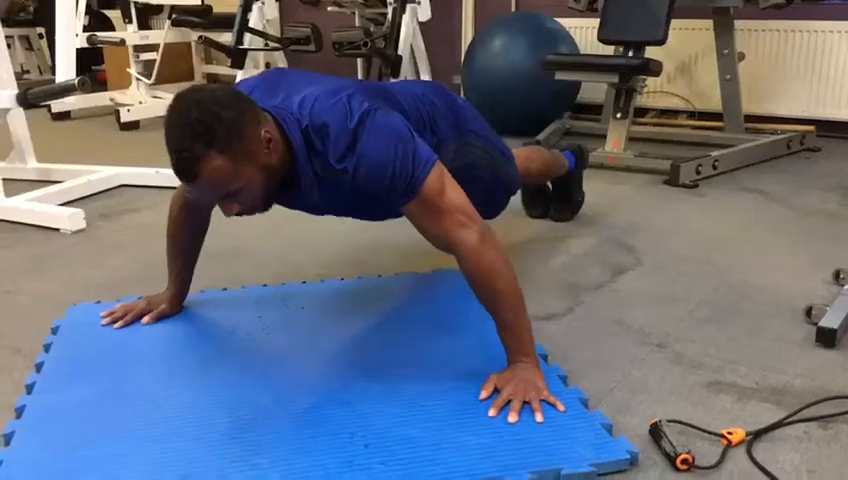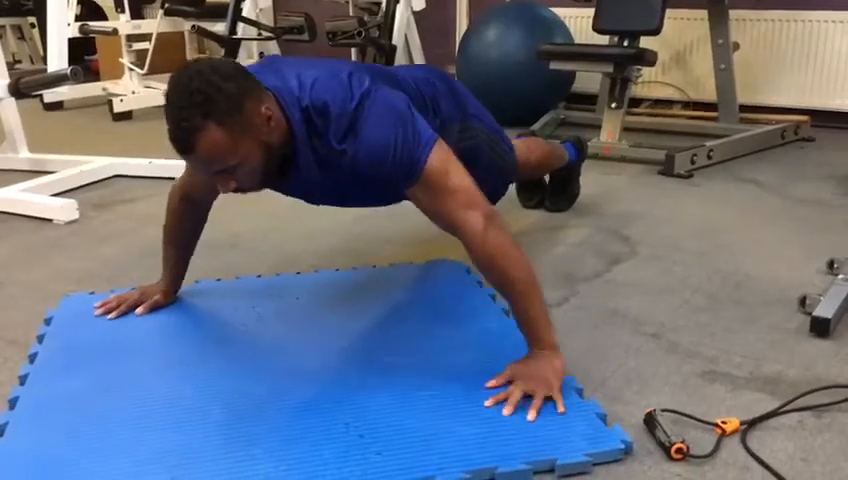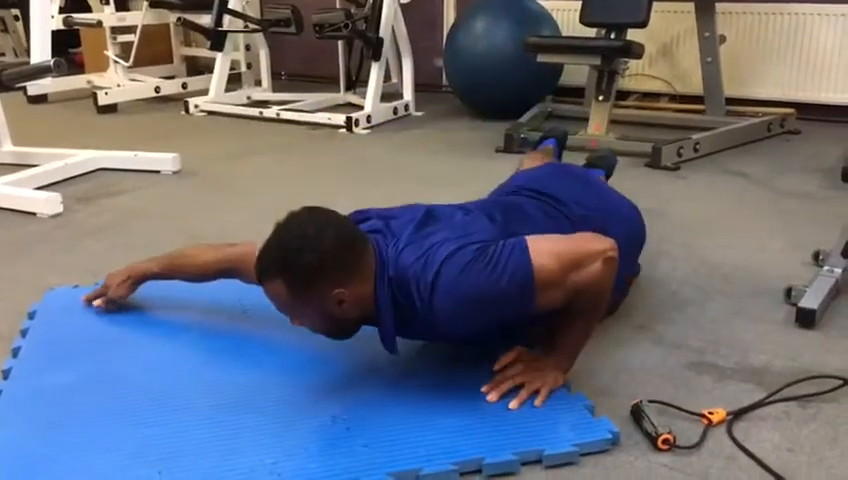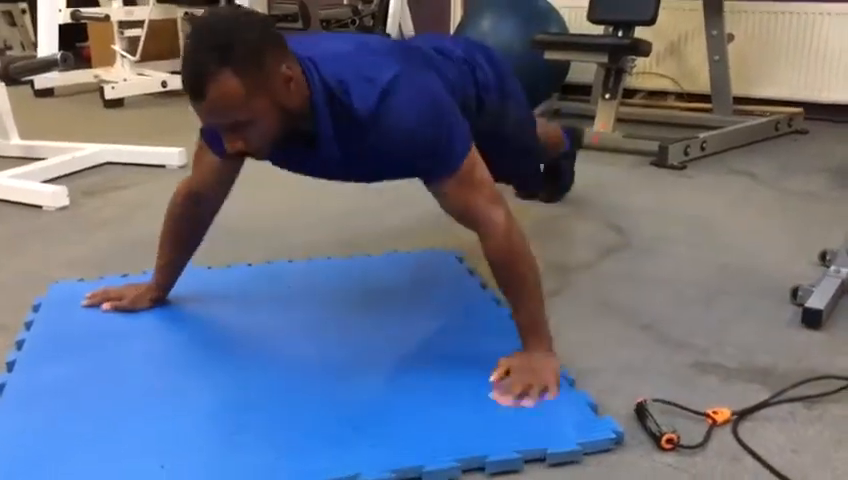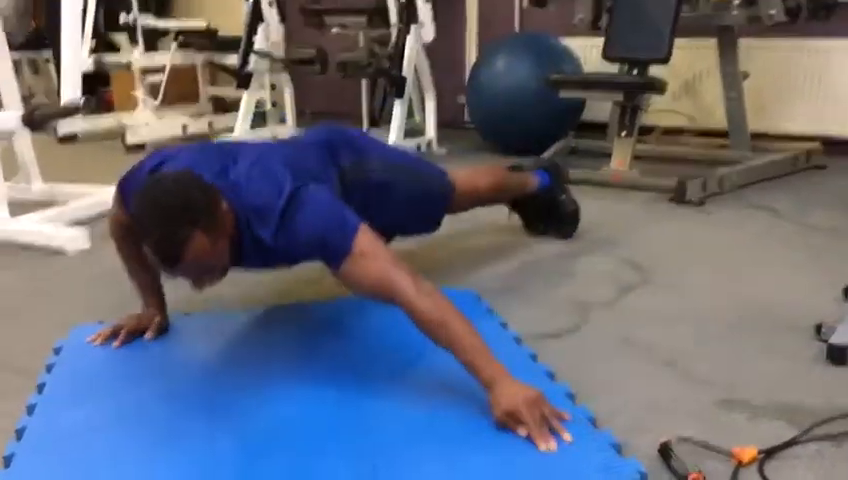
dt=1s
person 1, frame 1
left shoulder: (358, 141)
right shoulder: (226, 131)
left elbow: (470, 239)
right elbow: (188, 205)
left wrist: (523, 363)
right wrist: (174, 294)
left hip: (441, 133)
right hip: (398, 150)
left knee: (506, 178)
right knee: (505, 175)
left ankle: (566, 164)
right ankle: (557, 164)
person 1, frame 2
left shoulder: (359, 124)
right shoulder: (227, 119)
left elbow: (478, 224)
right elbow: (188, 193)
left wrist: (544, 350)
right wrist: (167, 284)
left hip: (442, 116)
left knee: (506, 166)
right knee: (496, 166)
left ankle: (565, 155)
right ankle: (555, 158)
person 1, frame 3
left shoulder: (450, 293)
right shoulder: (354, 243)
left elbow: (598, 256)
right elbow: (234, 254)
left wrist: (555, 360)
right wrist: (139, 270)
left hip: (600, 224)
right hip: (525, 206)
left ankle: (592, 170)
right ankle: (547, 147)
person 1, frame 4
left shoulder: (394, 104)
right shoulder: (239, 92)
left elbow: (492, 221)
right elbow: (197, 196)
left wrist: (536, 348)
right wrist: (157, 287)
left hip: (473, 84)
left knee: (520, 157)
left ankle: (561, 145)
right ankle: (549, 153)
person 1, frame 5
left shoulder: (289, 216)
right shoulder: (148, 184)
left elbow: (407, 288)
right elbow: (121, 225)
left wrist: (500, 382)
right wrist: (153, 304)
left hip: (345, 166)
right hip: (297, 160)
left knee: (453, 194)
left ankle: (538, 184)
